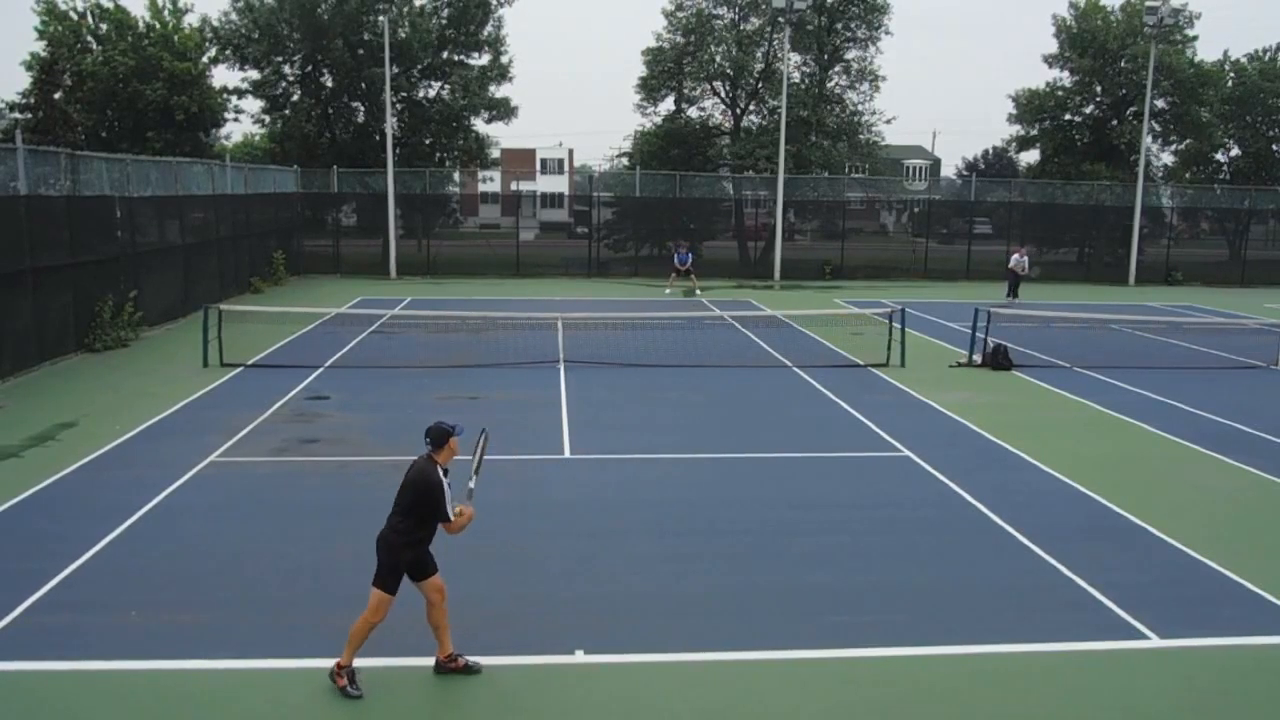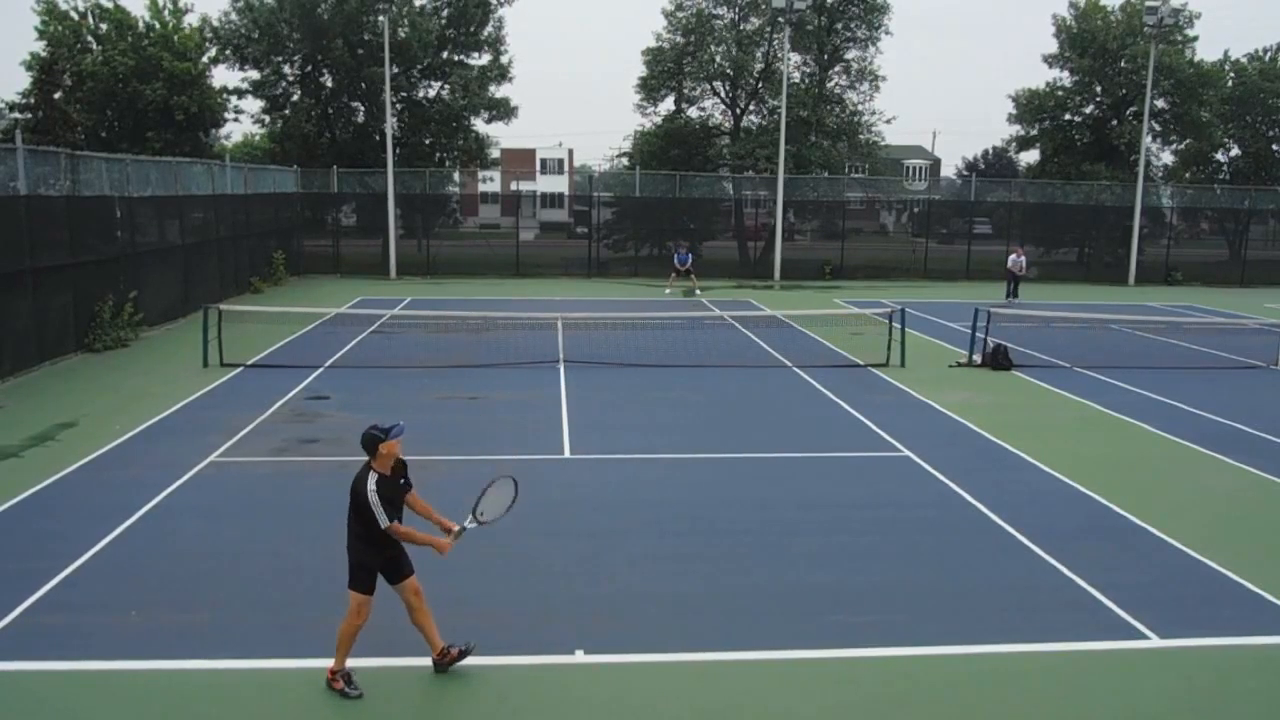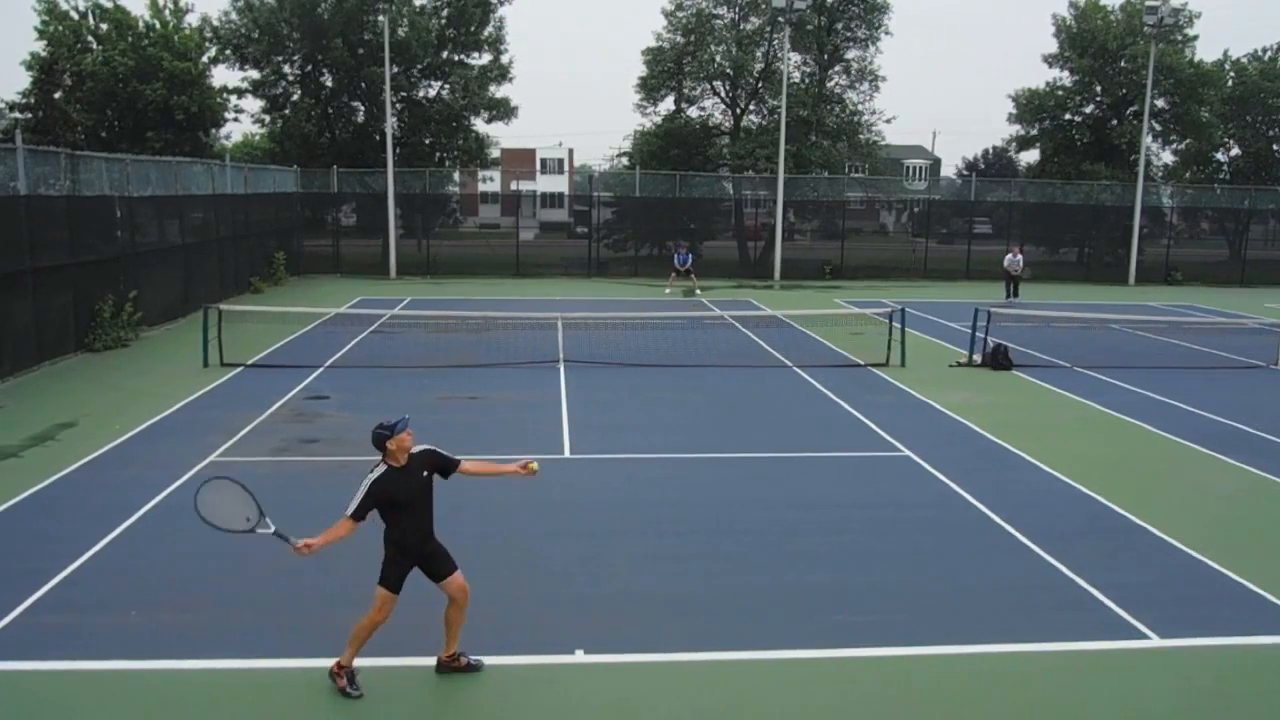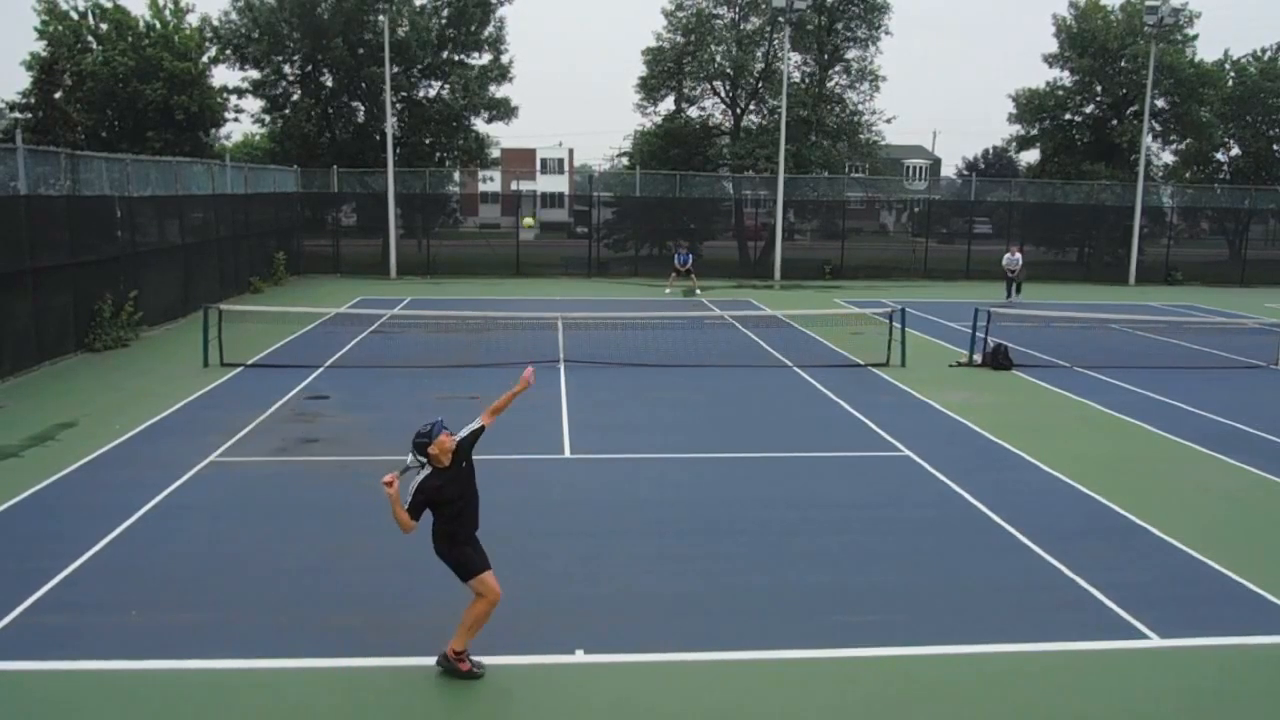
dt=0.4s
person 1, frame 1
left shoulder: (425, 465)
right shoulder: (436, 479)
right elbow: (451, 527)
left wrist: (447, 508)
right wrist: (467, 516)
left hip: (414, 544)
right hip: (396, 548)
left knee: (437, 593)
right knee: (376, 613)
left ankle: (447, 657)
right ankle: (342, 668)
person 1, frame 2
left shoulder: (398, 465)
right shoulder: (368, 487)
left elbow: (409, 496)
right elbow: (395, 530)
left wrist: (440, 521)
right wrist: (437, 543)
left hip: (389, 544)
right hip: (364, 550)
left knee: (414, 595)
right knee: (358, 615)
left ankle: (441, 653)
right ankle: (337, 672)
person 1, frame 3
left shoulder: (424, 456)
right shoulder: (376, 481)
left elbow: (466, 467)
right elbow: (349, 520)
left wrist: (510, 468)
right wrist: (317, 541)
left hip: (428, 544)
right hip: (398, 550)
left knee: (460, 591)
right knee: (379, 614)
left ankle: (449, 657)
right ankle: (343, 667)
person 1, frame 4
left shoulder: (461, 446)
right shoulder: (424, 482)
left elbow: (489, 414)
right elbow: (407, 525)
left wrist: (518, 389)
right wrist: (393, 496)
left hip: (466, 536)
right hip: (452, 542)
left knee: (486, 594)
right knee: (491, 593)
left ankle: (456, 651)
right ankle: (454, 653)
